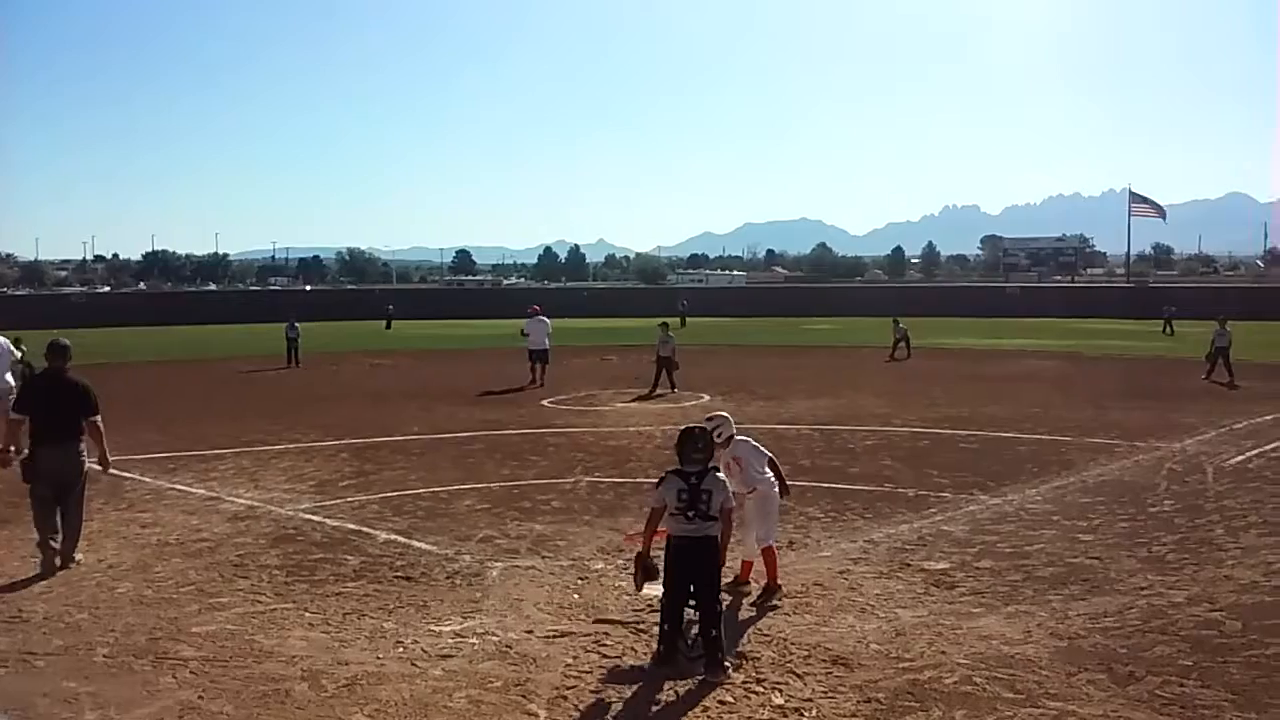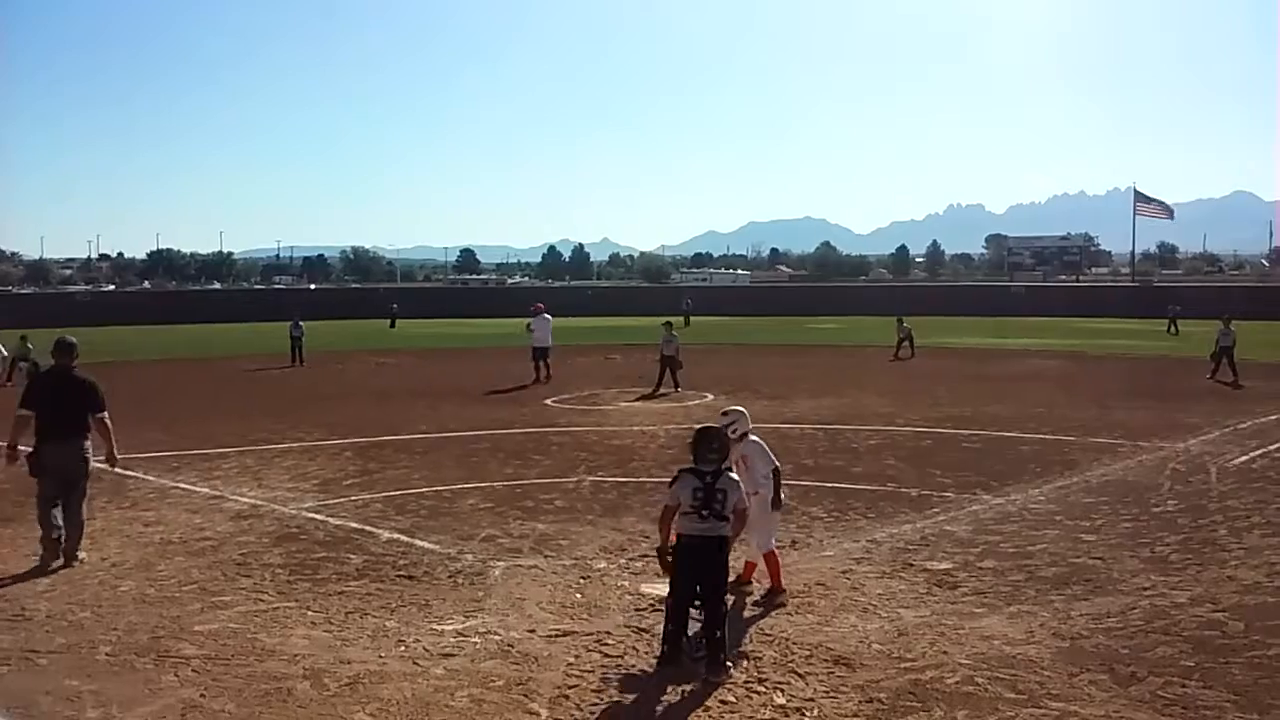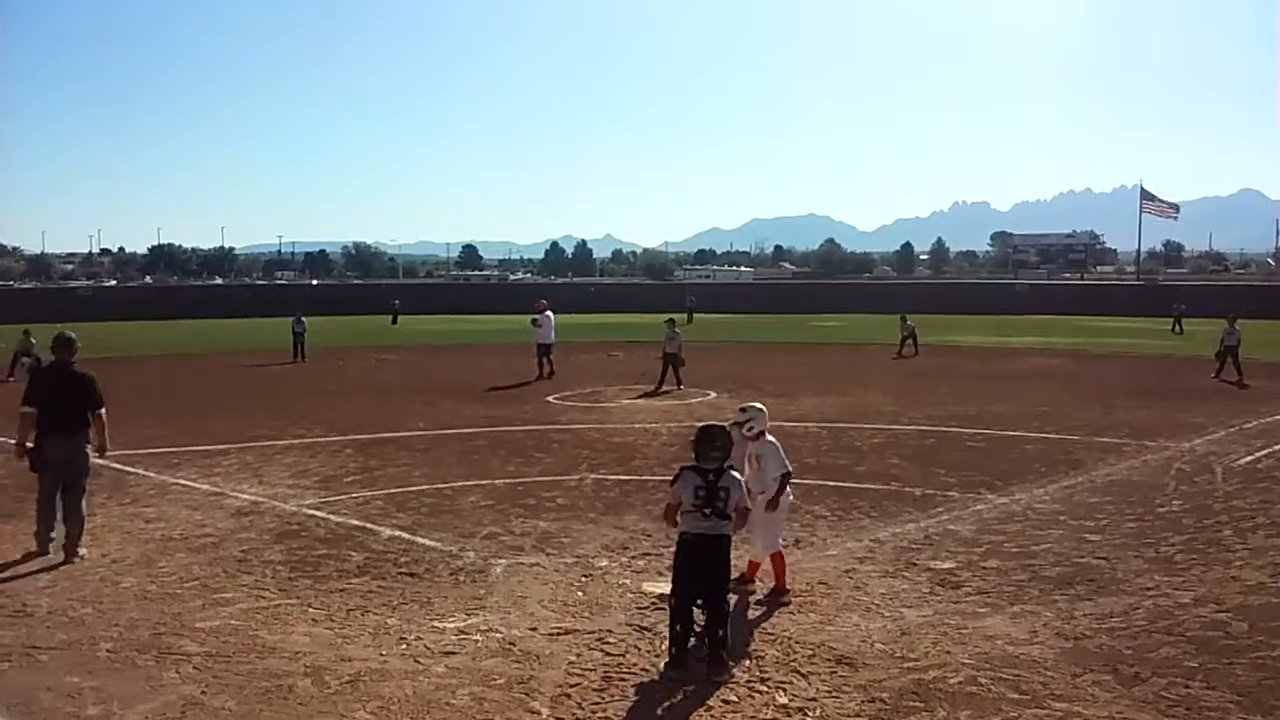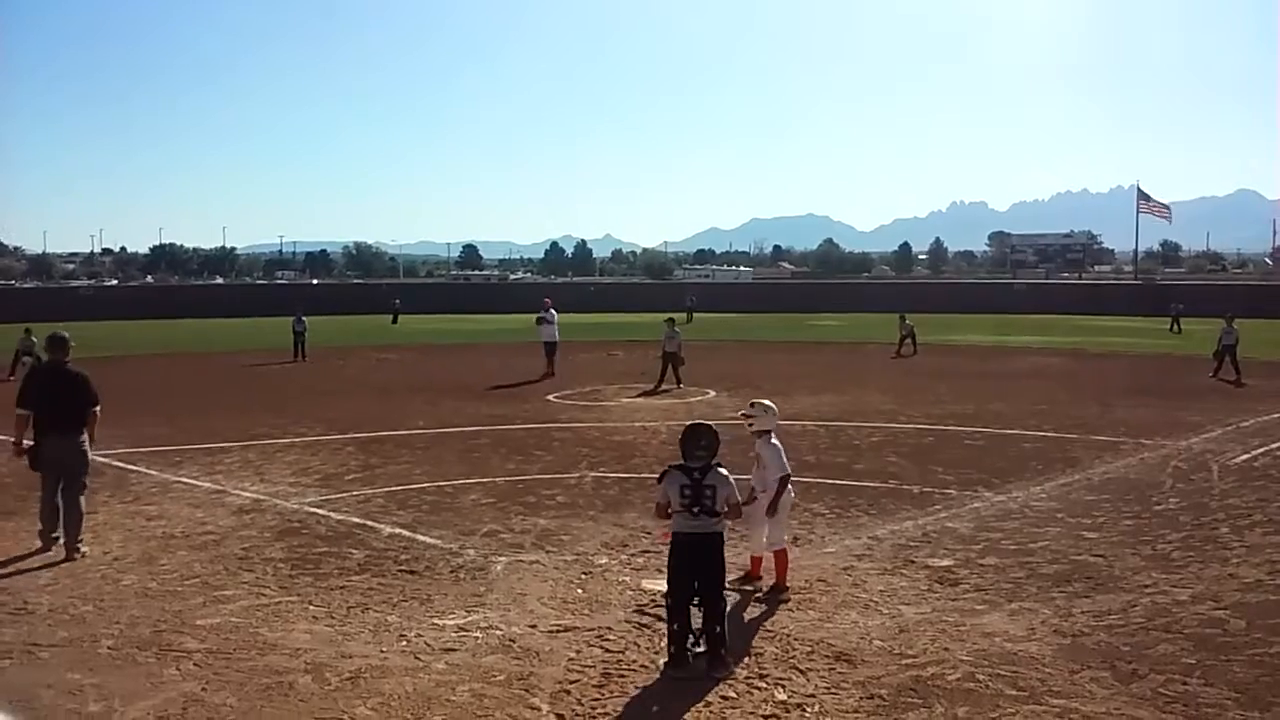
dt=0.2s
person 1, frame 1
left shoulder: (668, 481)
right shoulder: (719, 481)
left elbow: (654, 519)
right elbow: (727, 521)
left wrist: (645, 551)
right wrist: (722, 550)
left hip: (677, 547)
right hip: (707, 547)
left knee: (672, 603)
right knee: (710, 607)
left ankle: (666, 654)
right ankle: (715, 664)
person 1, frame 2
left shoulder: (682, 480)
right shoulder: (732, 482)
left elbow: (666, 517)
right elbow: (740, 520)
left wrist: (663, 545)
right wrist: (727, 542)
left hip: (687, 546)
right hip: (716, 548)
left knee: (678, 603)
right knee: (715, 607)
left ankle: (670, 654)
right ankle: (716, 664)
person 1, frame 3
left shoulder: (684, 477)
right shoulder: (734, 481)
left elbow: (669, 515)
right elbow: (742, 518)
left hip: (689, 544)
right hip: (719, 546)
left knee: (681, 604)
right knee: (717, 605)
left ankle: (678, 661)
right ankle: (718, 663)
person 1, frame 4
left shoulder: (671, 476)
right shoulder: (722, 477)
left elbow: (661, 512)
right elbow: (735, 512)
left hip: (682, 543)
right hip: (712, 544)
left knee: (678, 603)
right knee: (714, 603)
left ankle: (678, 659)
right ankle: (717, 660)
person 2, frame 1
left shoulder: (31, 385)
right shoulder: (80, 386)
right elbow: (94, 423)
right wrist: (103, 452)
left hip: (42, 453)
right hip: (73, 452)
left knee: (43, 505)
right knee: (72, 507)
left ankle: (50, 550)
right ankle: (68, 555)
person 2, frame 2
left shoulder: (38, 382)
right shoulder: (87, 384)
left elbow: (24, 417)
right elbow: (102, 419)
left wrist: (12, 446)
right wrist: (111, 449)
left hip: (47, 449)
right hip: (78, 449)
left knee: (48, 501)
right knee: (75, 503)
left ankle: (51, 547)
right ankle: (71, 553)
person 2, frame 3
left shoulder: (39, 377)
right shoulder: (86, 379)
left elbow: (28, 414)
right elbow: (98, 416)
left wrist: (21, 442)
right wrist: (102, 441)
left hip: (48, 444)
right hip: (78, 444)
left knee: (47, 496)
right knee: (75, 497)
left ankle: (43, 543)
right ankle: (72, 549)
person 2, frame 4
left shoulder: (33, 377)
right shoulder: (80, 378)
left elbow: (23, 414)
right elbow: (93, 412)
left wrist: (18, 441)
right wrist: (90, 434)
left hip: (46, 443)
right hip: (75, 442)
left knee: (49, 492)
right knee: (74, 494)
left ankle: (48, 538)
right ankle: (73, 545)
person 3, frame 1
left shoulder: (743, 444)
right shoulder: (724, 458)
left elbow: (769, 459)
right elbow: (732, 489)
left wrist: (782, 483)
left hip: (765, 494)
right hip: (749, 498)
left knee: (764, 539)
right knee: (748, 539)
left ankle: (773, 585)
right ankle: (743, 579)
person 3, frame 2
left shoulder: (754, 444)
right shoulder: (735, 451)
left elbow: (774, 468)
right elbow: (740, 482)
left wrist: (777, 496)
left hip: (768, 498)
right hip: (753, 499)
left knee: (764, 543)
right knee: (754, 540)
left ankle: (777, 589)
right ankle: (745, 579)
person 3, frame 3
left shoulder: (769, 445)
right shoulder: (751, 446)
left elbow: (786, 473)
left wrist: (776, 498)
left hip: (773, 501)
right hip: (759, 499)
left knee: (771, 543)
right knee: (759, 541)
left ankle: (782, 589)
right ankle: (748, 578)
person 3, frame 4
left shoulder: (770, 446)
right shoulder: (761, 442)
left elbow: (785, 475)
left wrist: (775, 502)
right wrist: (750, 495)
left hip: (775, 499)
right hip: (763, 497)
left knee: (776, 541)
right knee: (755, 533)
left ankle: (781, 587)
right ankle: (754, 574)
